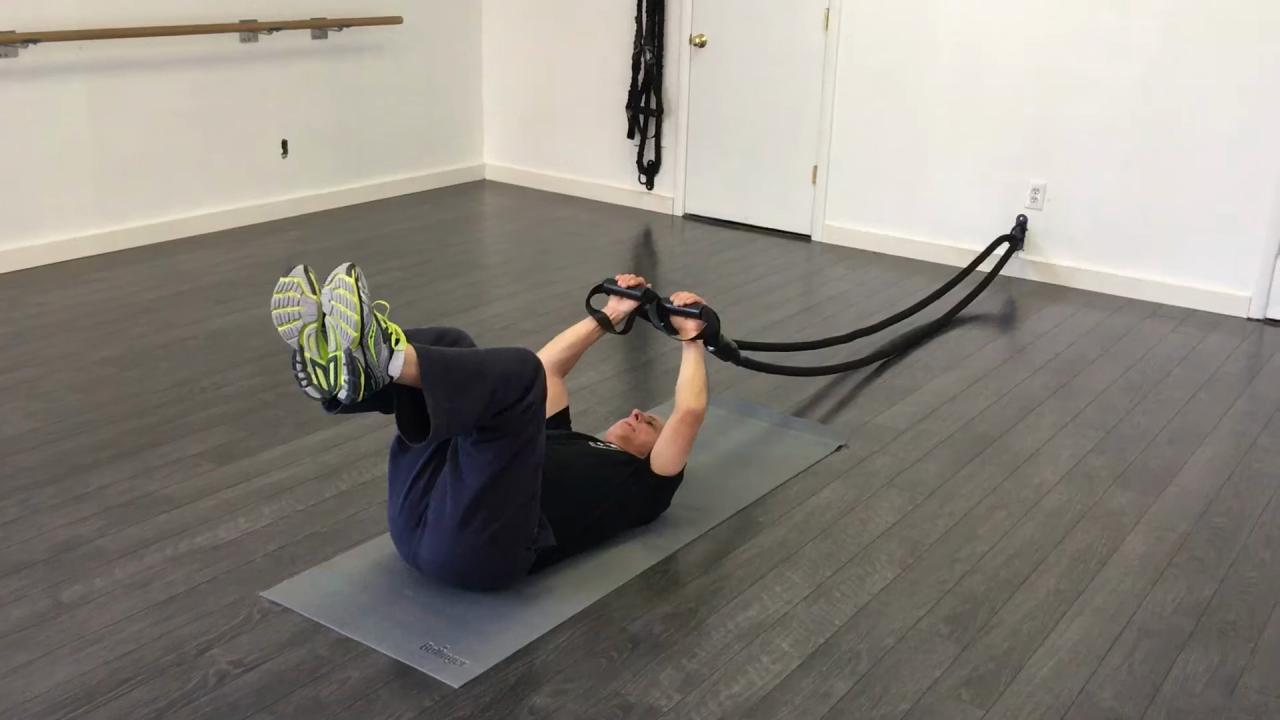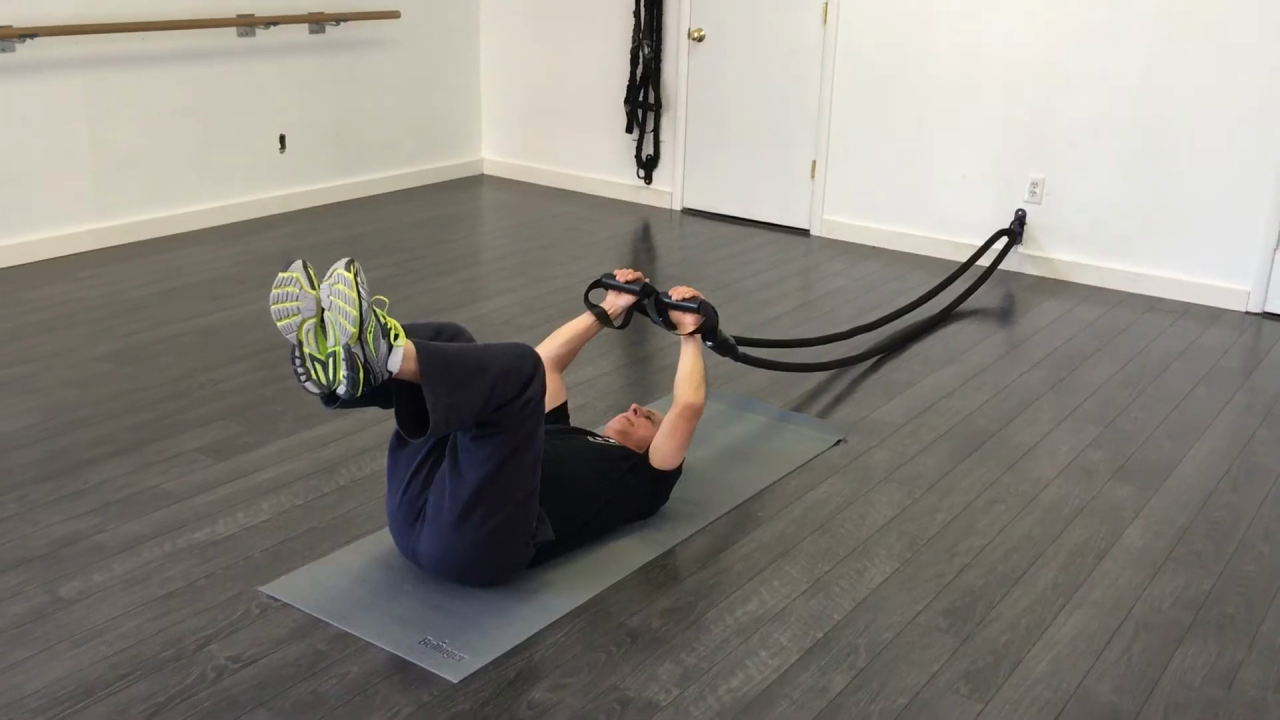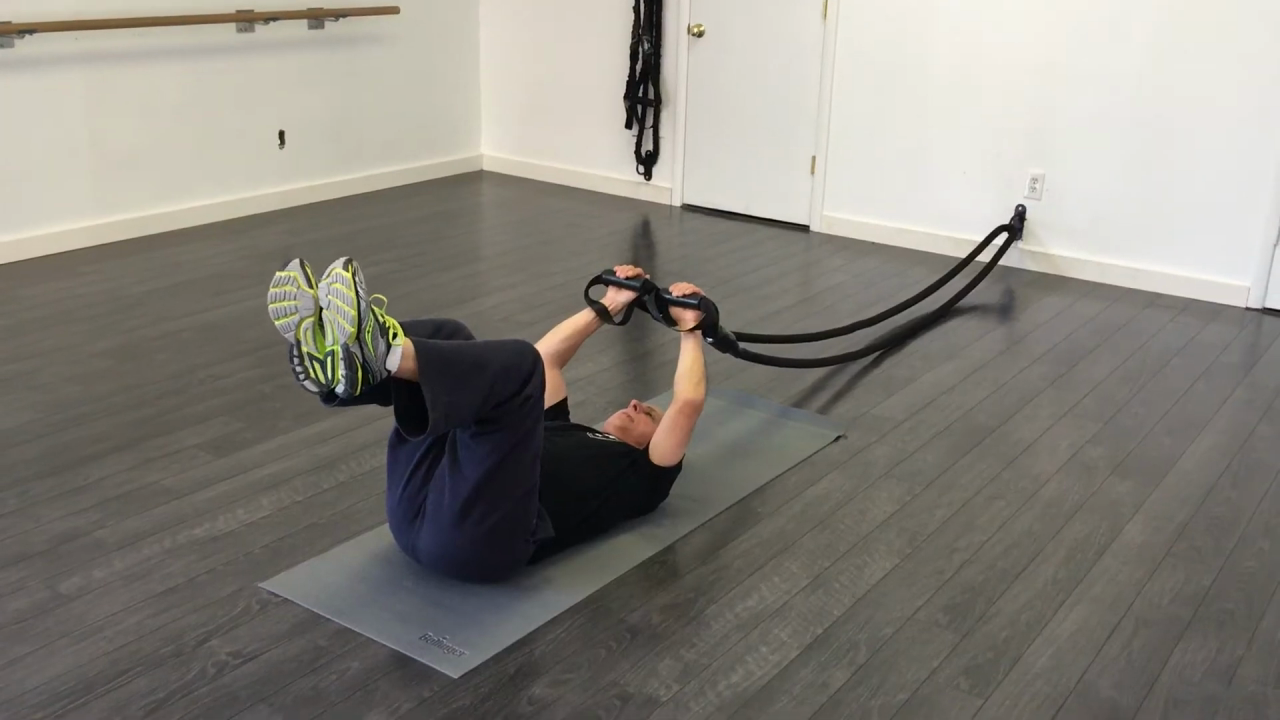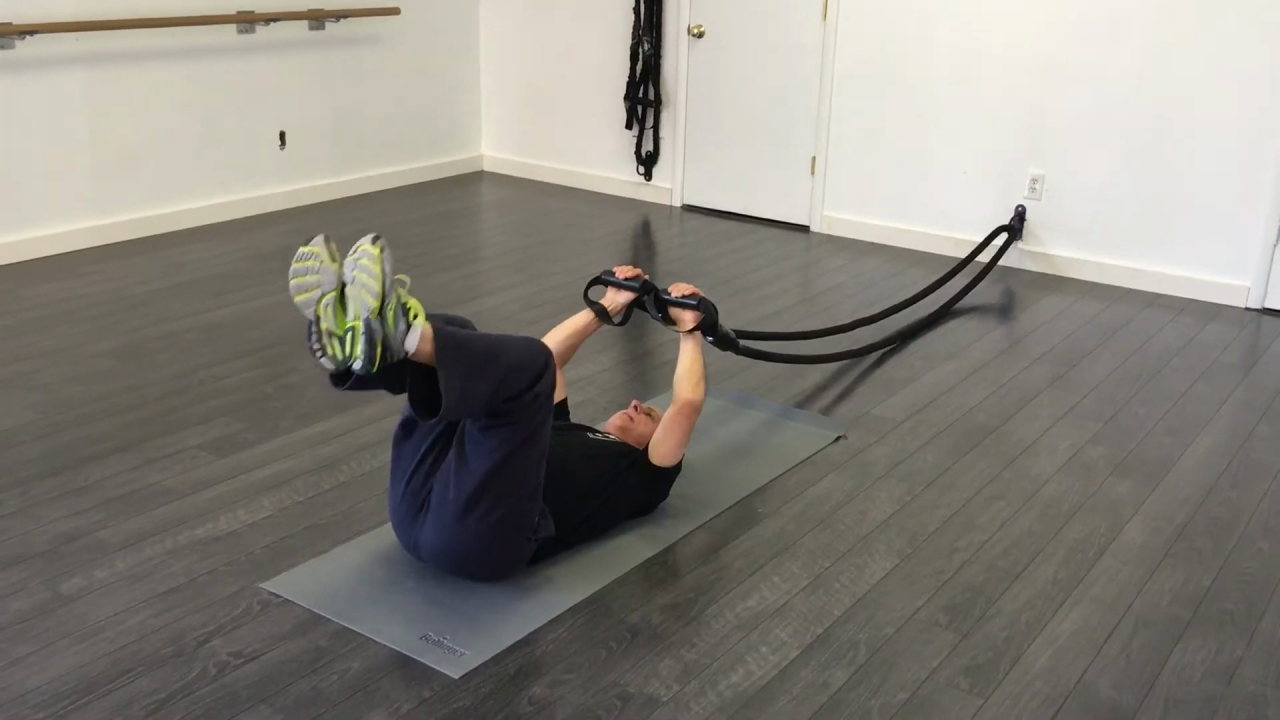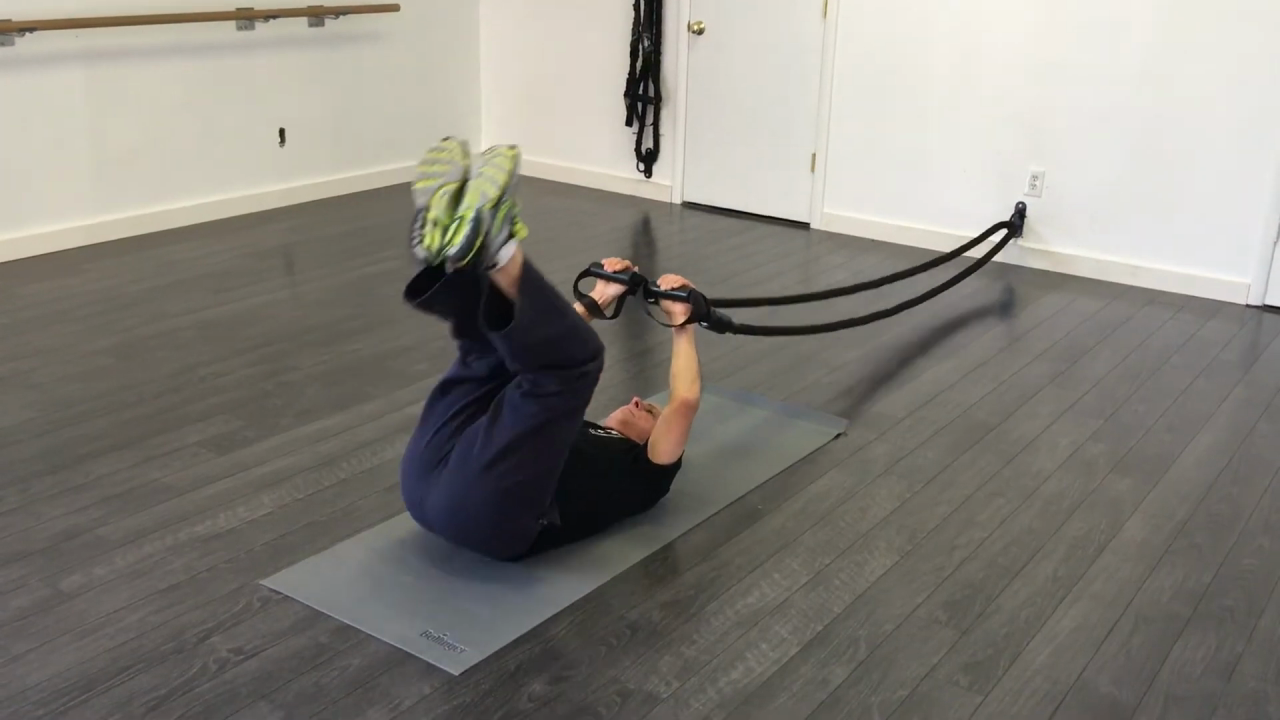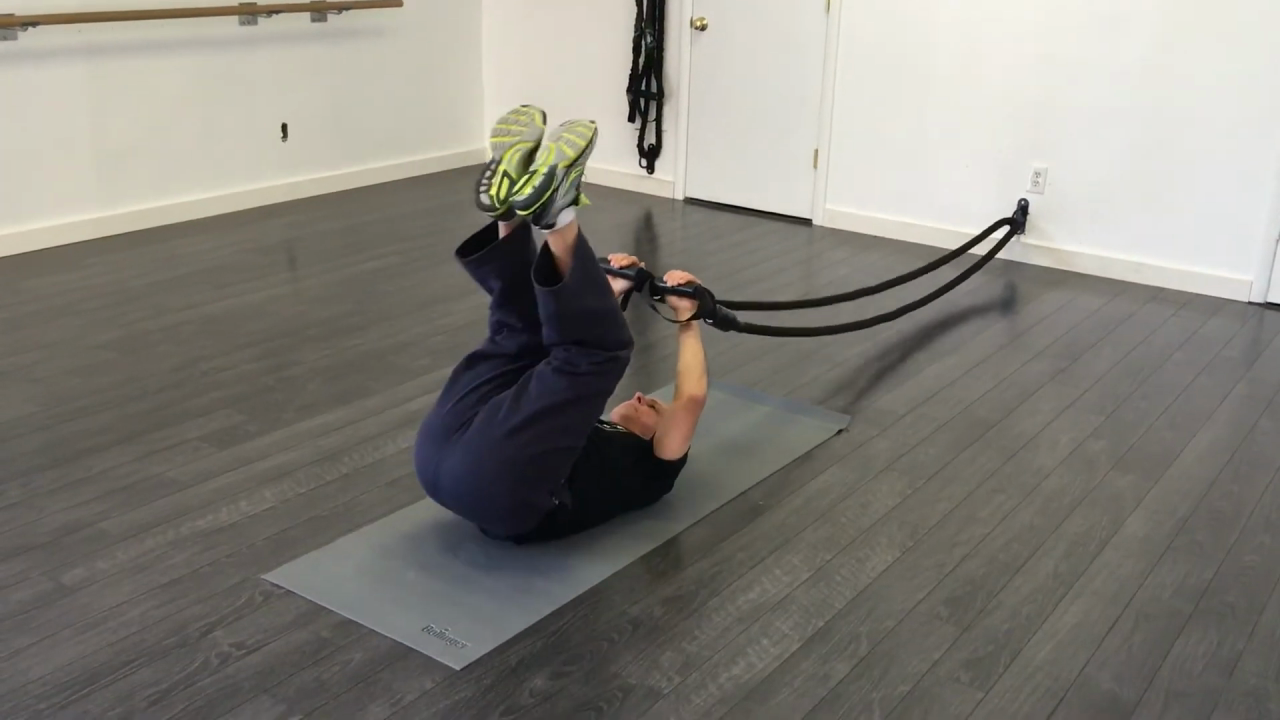
dt=0.4s
person 1, frame 1
left shoulder: (641, 487)
right shoulder: (566, 440)
left elbow: (689, 413)
right elbow: (548, 366)
left wrist: (691, 339)
right wrist: (608, 317)
left hip: (482, 545)
right hip: (419, 518)
left knee: (517, 372)
right knee: (447, 347)
left ankle: (383, 356)
right ankle: (340, 365)
person 1, frame 2
left shoulder: (641, 482)
right shoulder: (564, 433)
left elbow: (687, 407)
right elbow: (547, 359)
left wrist: (688, 333)
right wrist: (606, 312)
left hip: (479, 539)
right hip: (418, 512)
left knee: (516, 367)
right knee: (447, 341)
left ankle: (383, 352)
right ankle: (339, 359)
person 1, frame 3
left shoulder: (641, 477)
right shoulder: (565, 430)
left elbow: (688, 403)
right elbow: (547, 356)
left wrist: (689, 330)
right wrist: (606, 308)
left hip: (481, 536)
right hip: (420, 508)
left knee: (515, 365)
right knee: (446, 339)
left ankle: (379, 353)
right ankle: (339, 357)
person 1, frame 4
left shoulder: (642, 477)
right shoulder: (568, 432)
left elbow: (687, 404)
right elbow: (550, 355)
left wrist: (689, 331)
right wrist: (605, 308)
left hip: (482, 533)
right hip: (421, 507)
left knee: (525, 363)
right knee: (450, 336)
left ankle: (398, 333)
right ankle: (355, 336)
person 1, frame 5
left shoulder: (640, 475)
right shoulder: (576, 435)
left elbow: (685, 402)
right elbow: (548, 336)
left wrist: (682, 326)
right wrist: (594, 302)
left hip: (490, 507)
right hip: (430, 479)
left knee: (571, 354)
right knee: (497, 337)
left ankle: (496, 250)
right ankle: (455, 253)
person 1, frame 6
left shoulder: (646, 466)
right shoulder: (582, 429)
left elbow: (691, 398)
left wrist: (687, 320)
right wrist: (606, 294)
left hip: (503, 482)
right hip: (444, 455)
left knee: (599, 345)
right knee: (525, 328)
left ankle: (557, 214)
right ankle: (513, 215)
